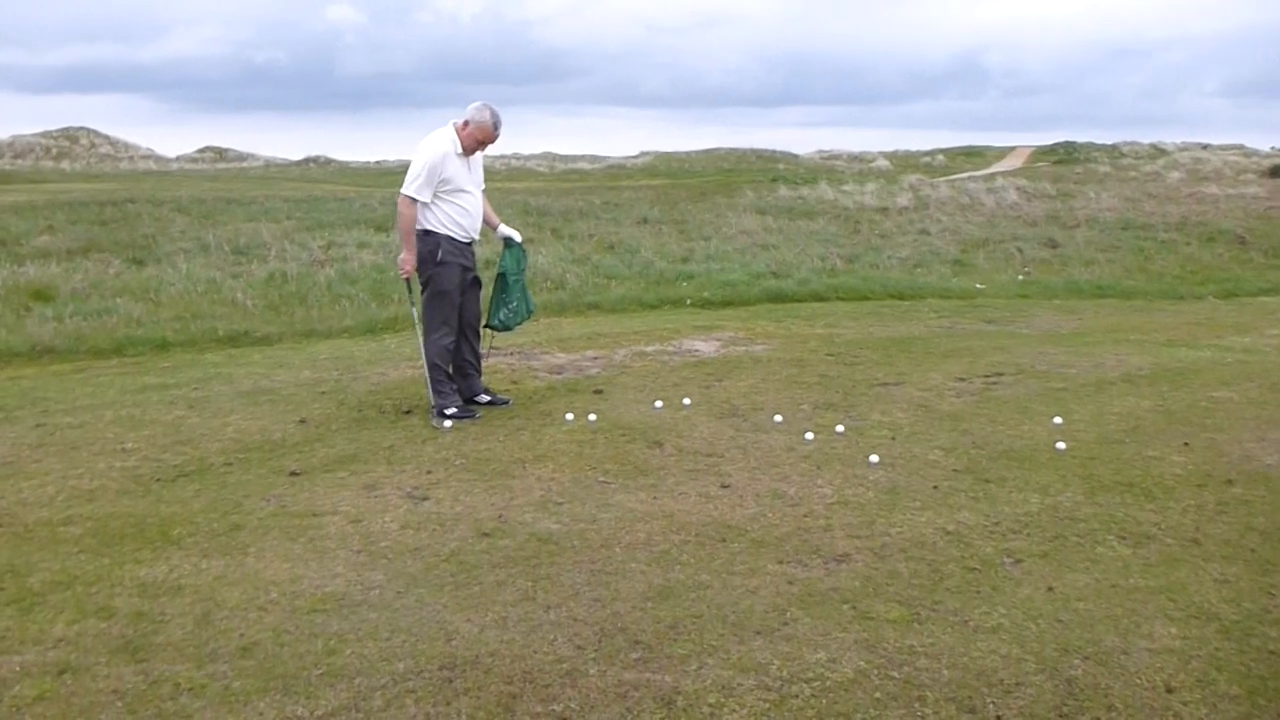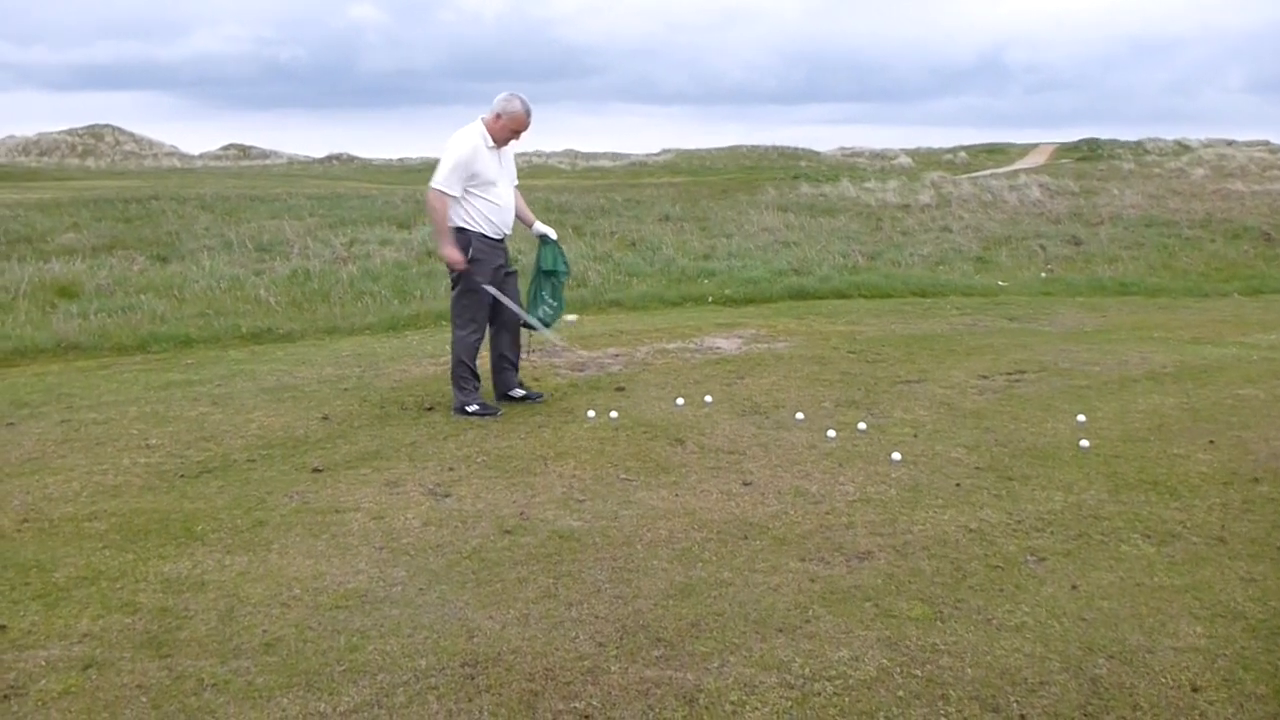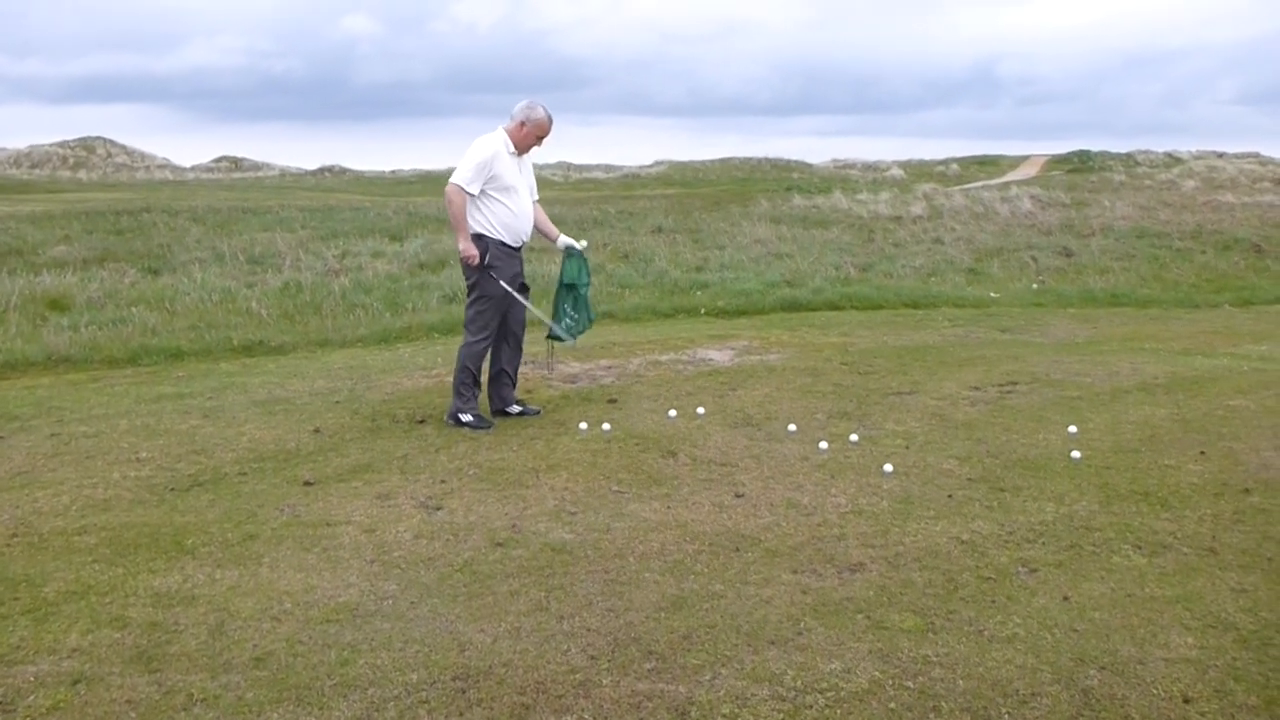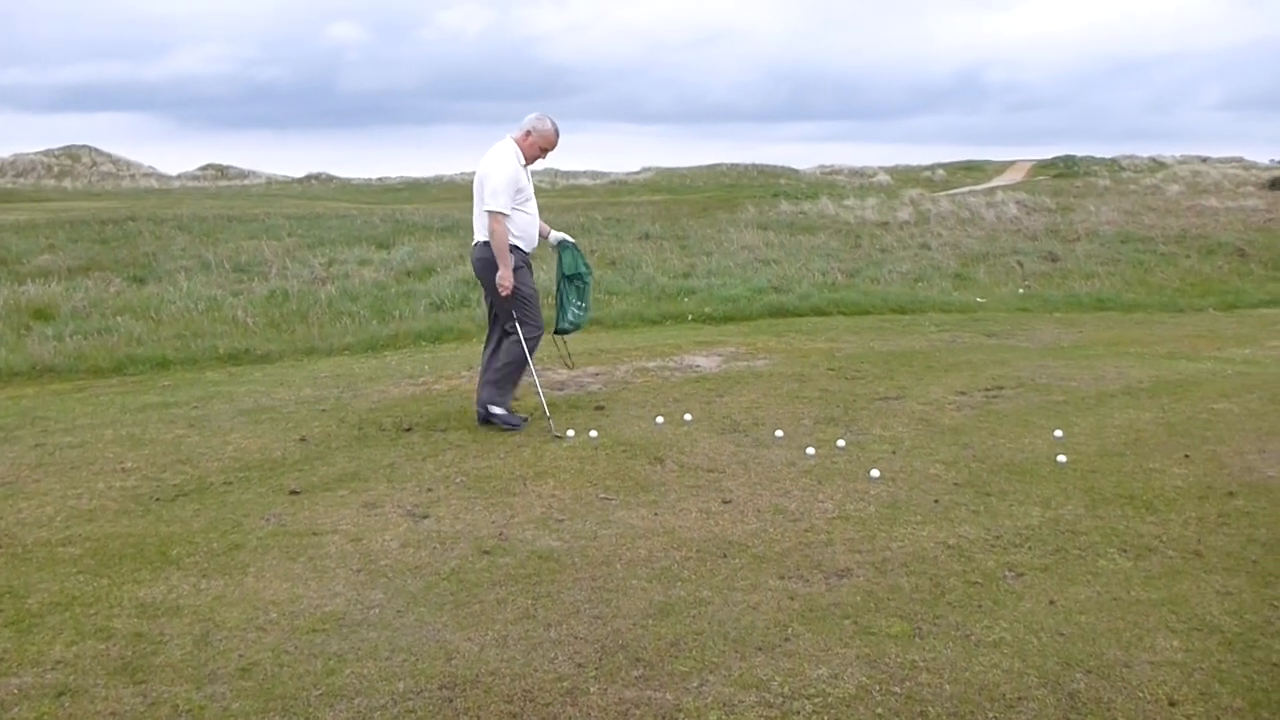
dt=0.5s
person 1, frame 1
left shoulder: (473, 152)
right shoulder: (435, 150)
right elbow: (407, 202)
left wrist: (499, 227)
right wrist: (409, 252)
left hip: (463, 248)
right hip: (438, 248)
left knee: (469, 322)
right knee: (442, 326)
left ankle: (471, 389)
right ankle: (444, 400)
person 1, frame 2
left shoulder: (503, 147)
right shoulder: (466, 145)
right elbow: (438, 194)
left wrist: (535, 224)
right wrist: (446, 244)
left hip: (497, 244)
right hip: (471, 246)
left knee: (510, 316)
right knee: (470, 324)
left ankle: (508, 384)
right ankle: (465, 398)
person 1, frame 3
left shoulder: (522, 158)
right shoulder: (487, 149)
left elbow: (530, 205)
right elbow: (454, 190)
left wrist: (558, 238)
right wrist: (463, 240)
left hip: (511, 255)
right hip: (488, 253)
left knee: (512, 331)
right knee: (480, 331)
left ankle: (503, 400)
right ankle: (463, 407)
person 1, frame 4
left shoulder: (517, 162)
right shoulder: (503, 162)
right elbow: (496, 221)
left wrist: (549, 233)
right wrist: (504, 269)
left hip: (511, 258)
right hip: (502, 260)
left knee: (505, 332)
right knee: (528, 327)
left ankle: (492, 405)
right ankle: (494, 399)
